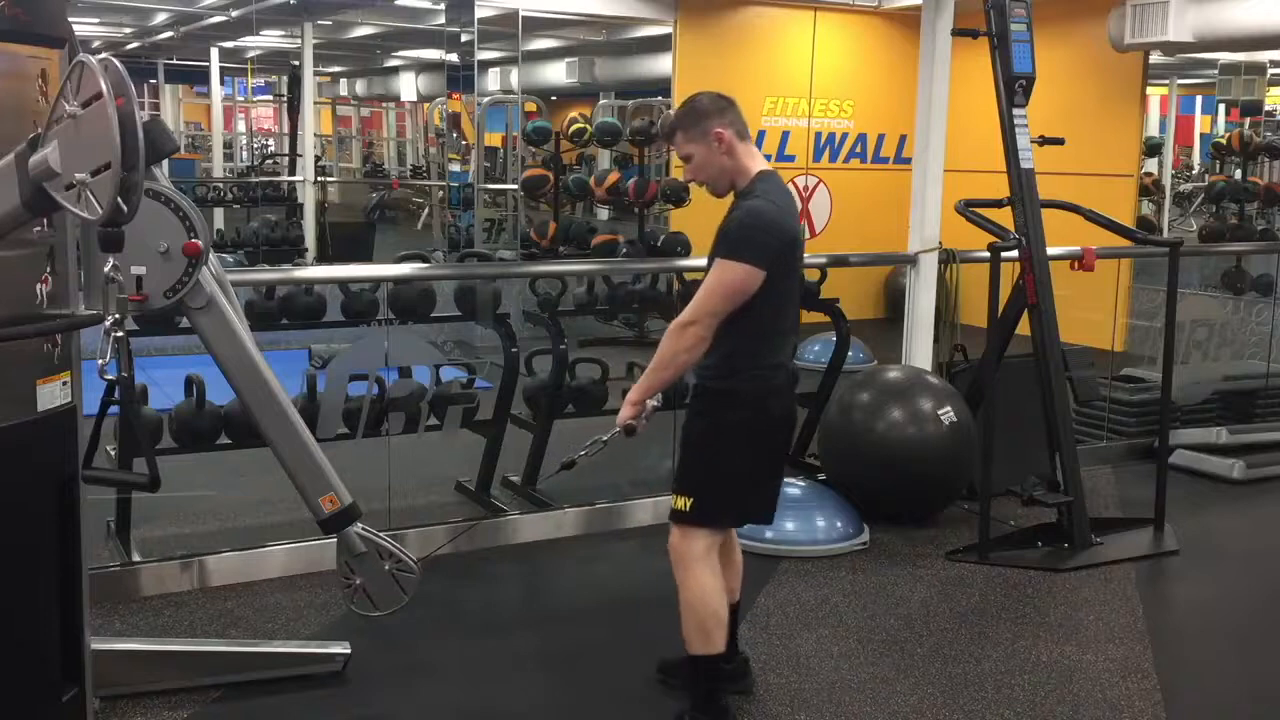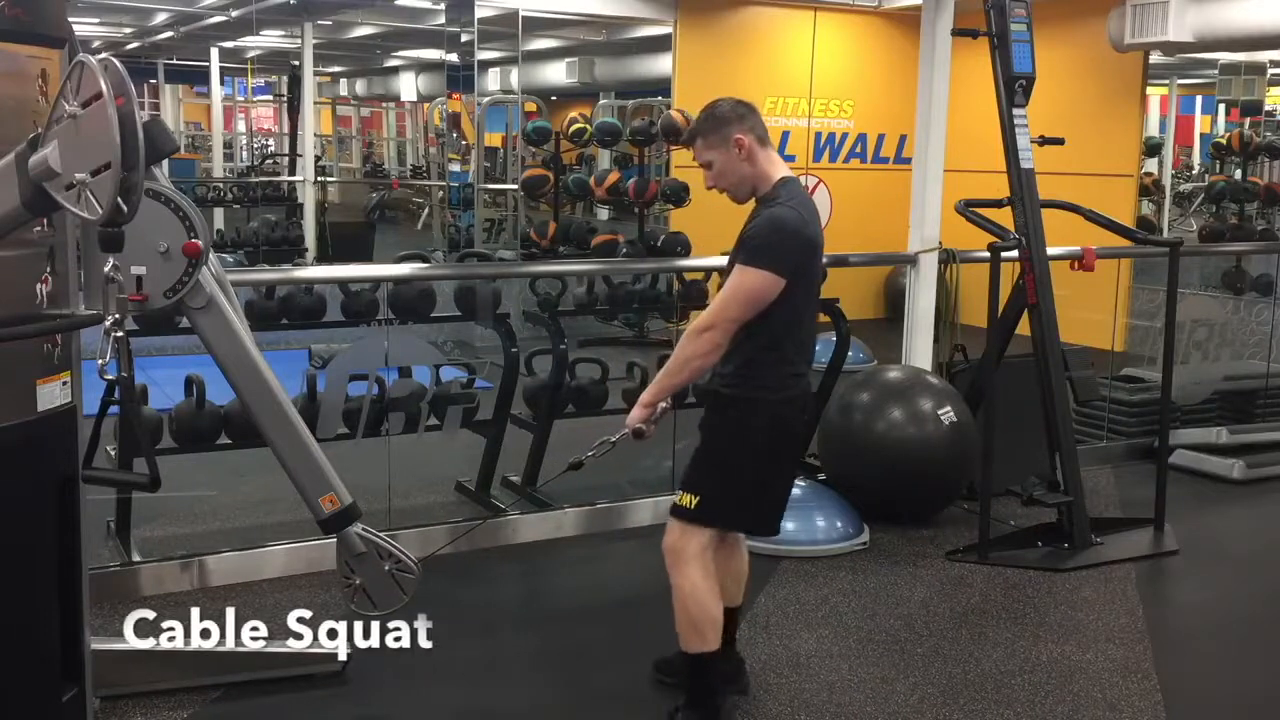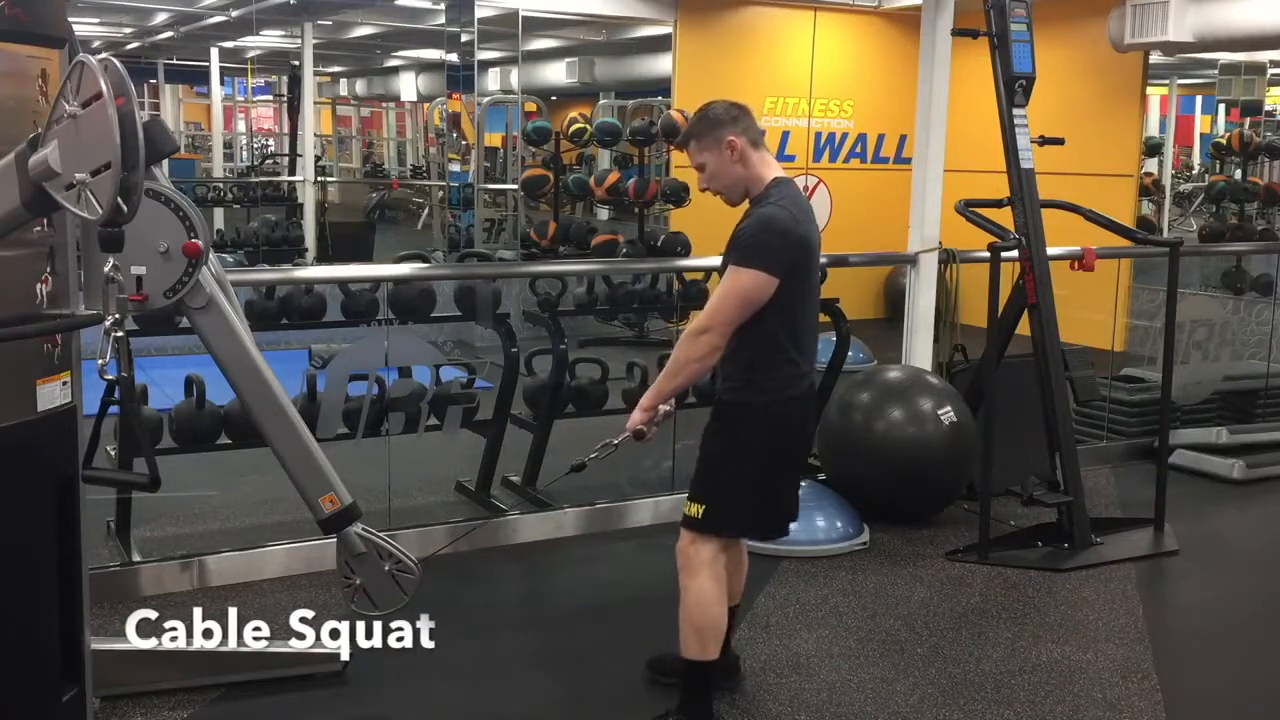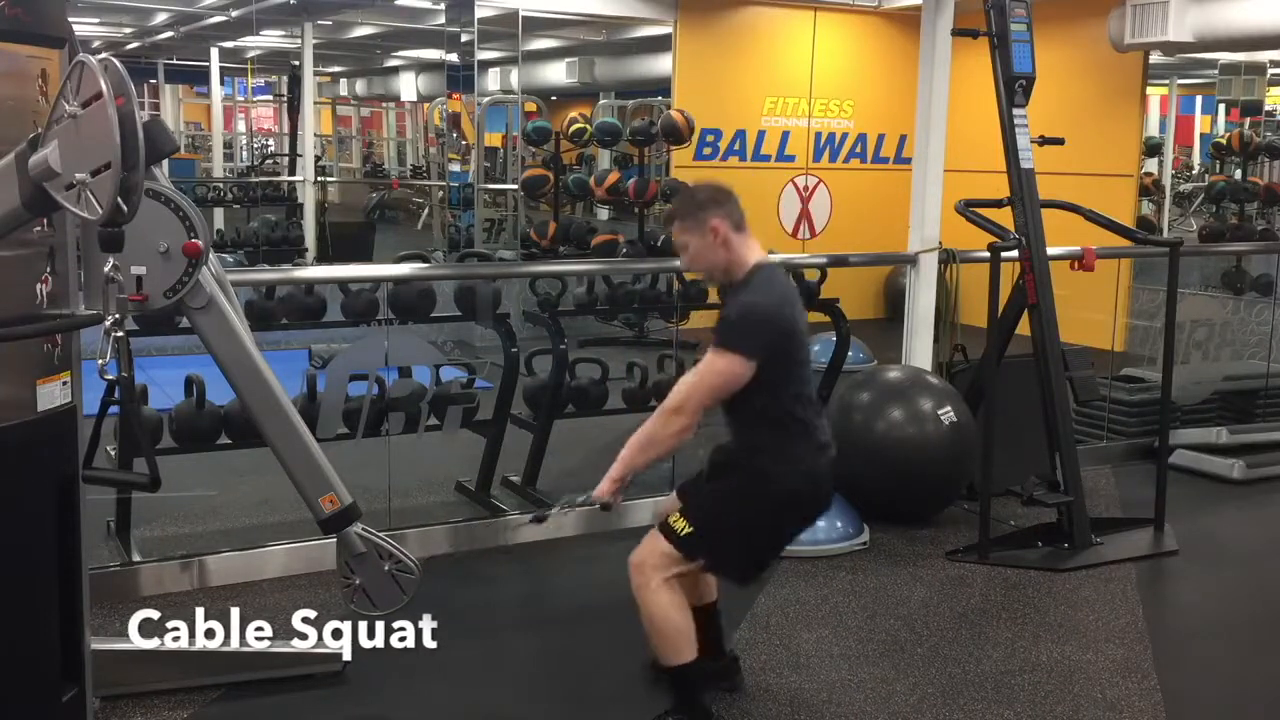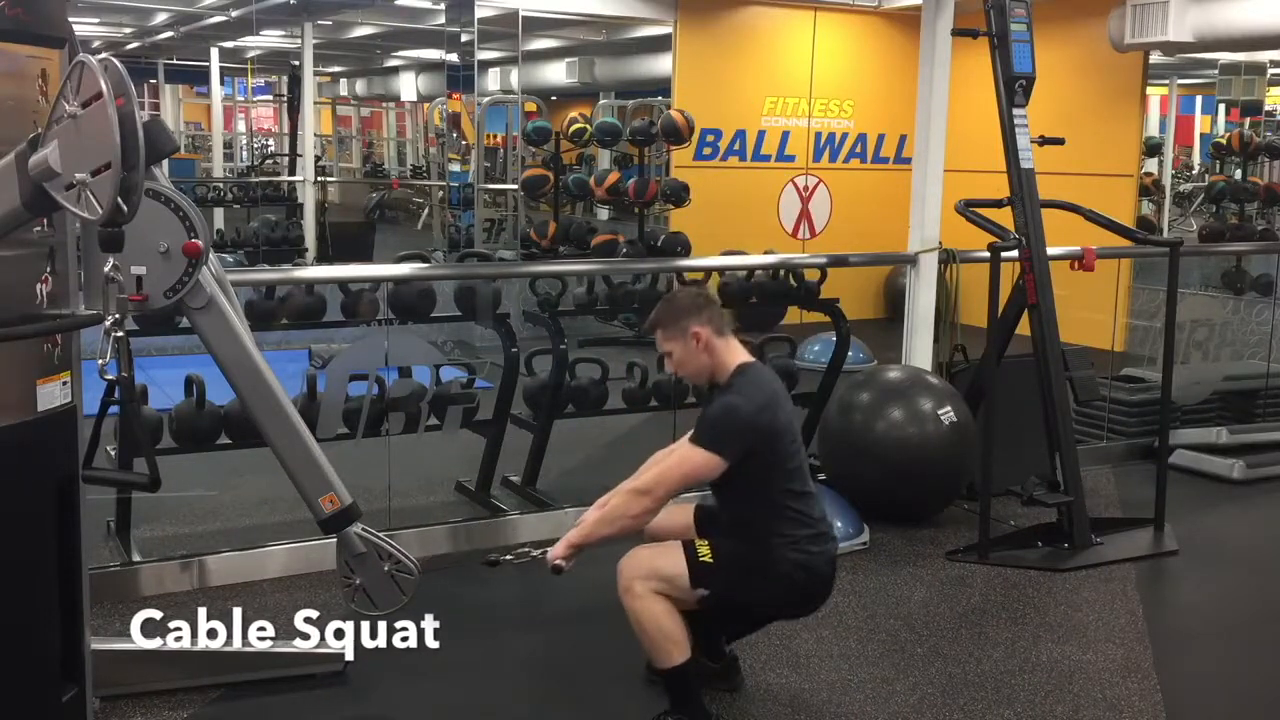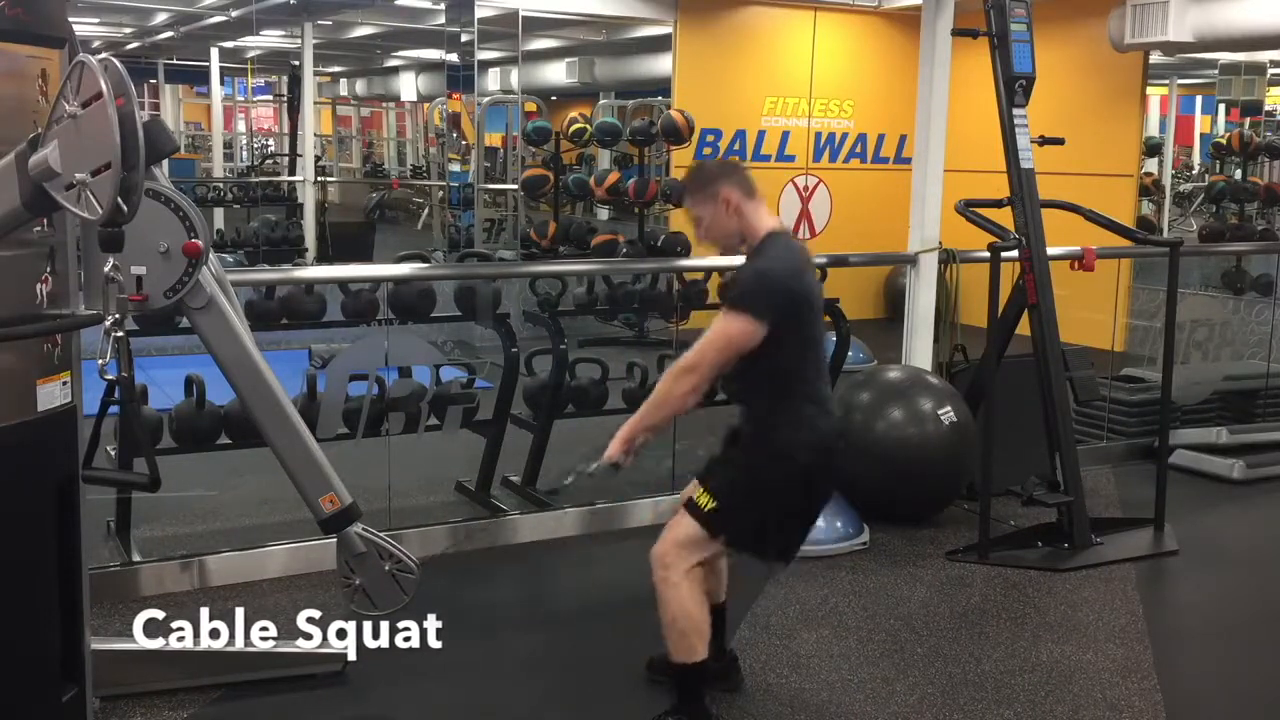
dt=0.5s
person 1, frame 1
left shoulder: (757, 215)
right shoulder: (762, 201)
left elbow: (697, 324)
right elbow: (708, 314)
left wrist: (639, 395)
right wrist: (653, 378)
left hip: (742, 401)
right hip: (745, 392)
left knee: (690, 545)
right knee: (716, 528)
right ankle: (725, 658)
person 1, frame 2
left shoulder: (779, 223)
right shoulder: (784, 208)
left elbow: (713, 328)
right elbow: (727, 322)
left wrist: (650, 399)
right wrist: (667, 386)
left hip: (758, 408)
right hip: (758, 399)
left knee: (685, 544)
right knee: (722, 531)
right ankle: (719, 658)
person 1, frame 3
left shoulder: (769, 223)
right shoulder: (783, 206)
left elbow: (710, 332)
left wrist: (651, 402)
right wrist: (669, 392)
left hip: (762, 409)
right hip: (770, 400)
left knee: (698, 550)
right knee: (724, 535)
right ankle: (715, 656)
person 1, frame 4
left shoulder: (755, 308)
right shoulder: (763, 286)
left elbow: (684, 411)
right elbow: (699, 380)
left wrist: (619, 474)
right wrist: (638, 444)
left hip: (785, 476)
right hip: (777, 457)
left knee: (649, 565)
right knee: (677, 525)
right ankle: (713, 657)
person 1, frame 5
left shoulder: (740, 408)
right shoulder: (746, 382)
left elbow: (648, 495)
right elbow: (675, 454)
left wrist: (575, 540)
right wrist: (605, 503)
left hip: (792, 566)
right hip: (774, 538)
left knee: (637, 573)
right knee: (659, 528)
right ankle: (713, 659)
person 1, frame 6
left shoulder: (768, 273)
right shoulder: (778, 254)
left elbow: (696, 371)
right elbow: (708, 362)
left wrist: (629, 435)
right wrist: (646, 421)
left hip: (788, 446)
right hip: (782, 433)
left knee: (673, 555)
right knee: (702, 536)
right ankle: (712, 657)
